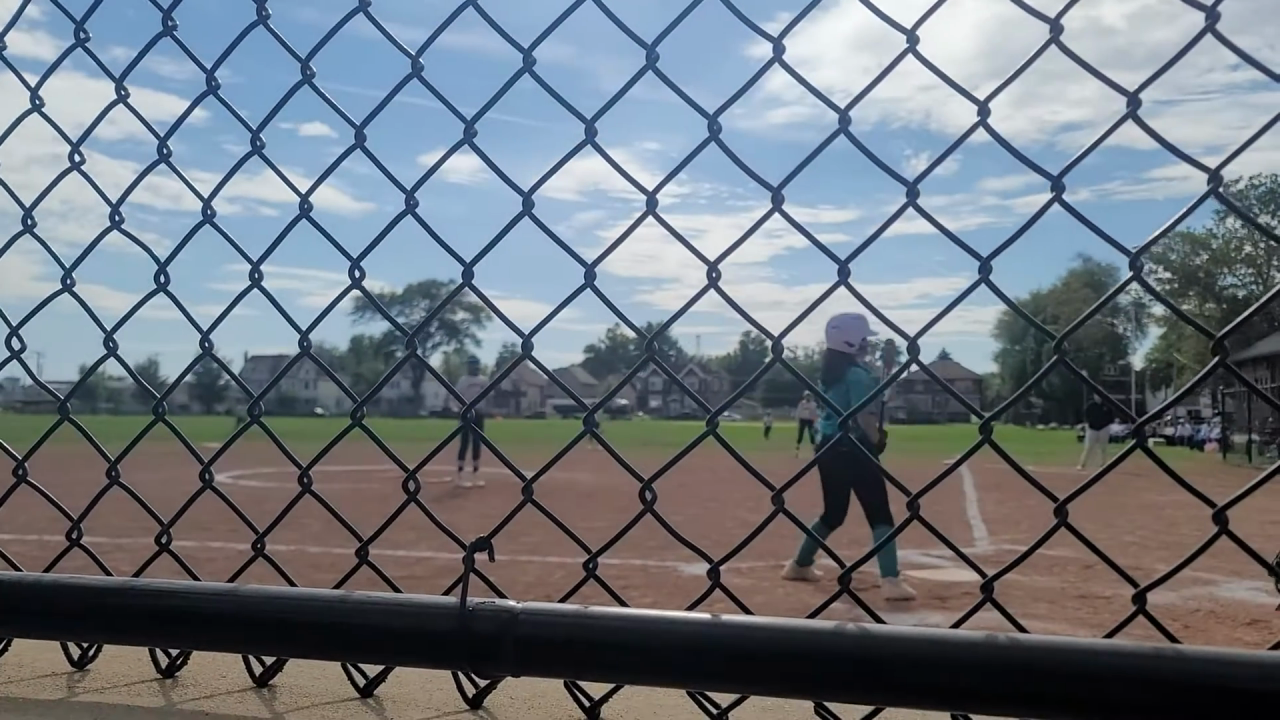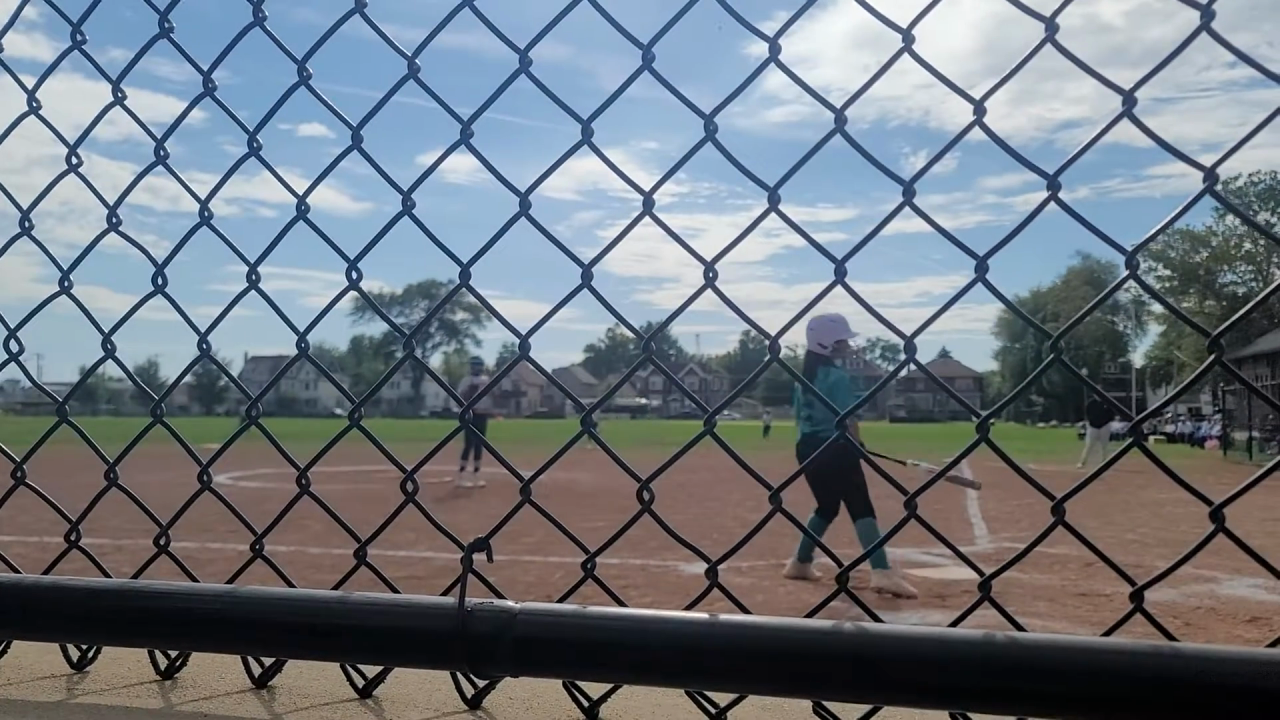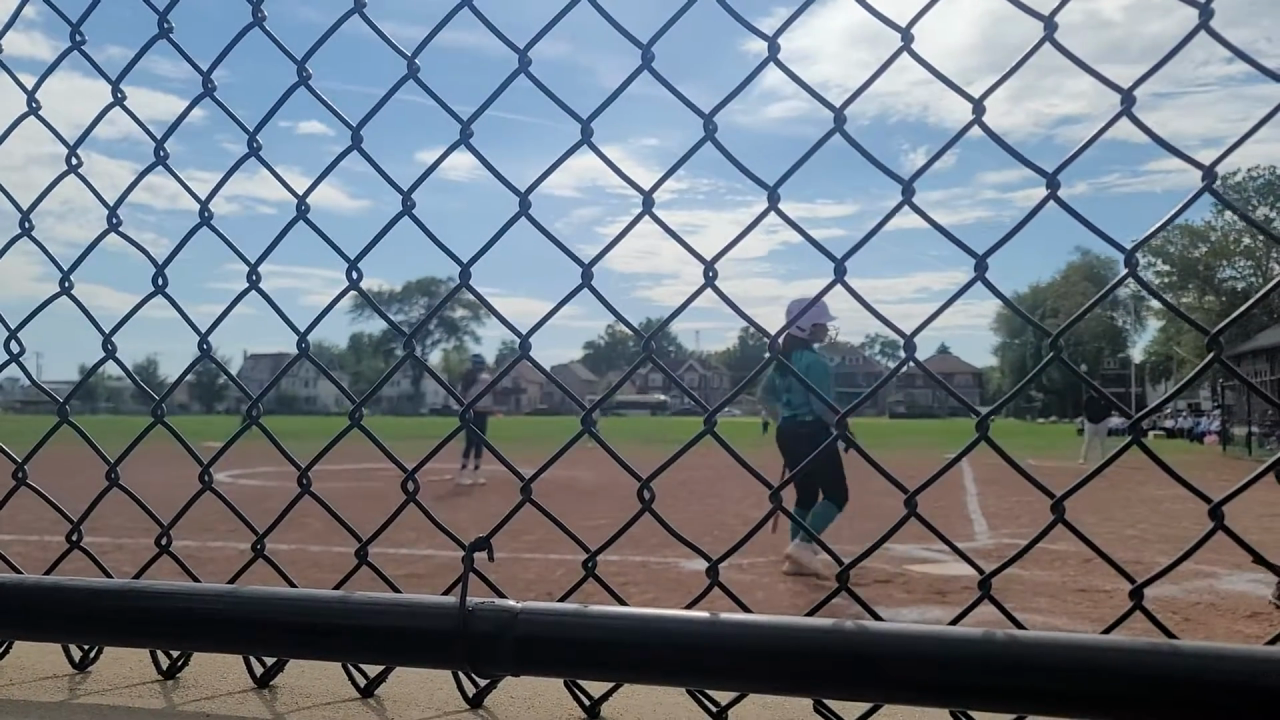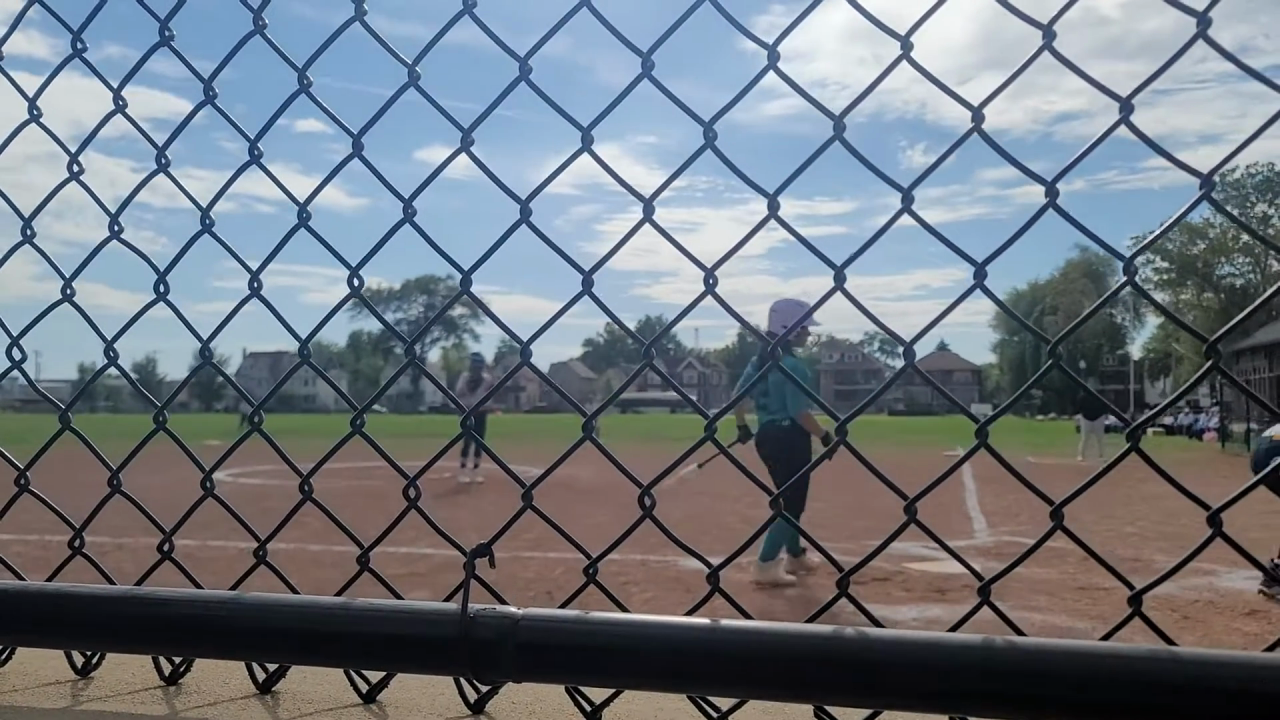
dt=0.3s
person 1, frame 1
left shoulder: (829, 374)
right shoulder: (857, 374)
right elbow: (865, 417)
left wrist: (873, 433)
right wrist: (877, 438)
left hip: (828, 449)
right hip: (853, 450)
left knee: (833, 513)
right knee: (880, 513)
left ankle: (799, 565)
right ankle: (891, 581)
person 1, frame 2
left shoulder: (804, 375)
right shoulder: (838, 377)
right elbow: (848, 421)
right wrist: (856, 446)
left hip: (807, 447)
right hip: (833, 448)
left knee: (826, 507)
right knee: (861, 509)
left ankle: (800, 563)
right ankle: (882, 573)
person 1, frame 3
left shoulder: (783, 359)
right shoulder: (815, 361)
left elbow: (765, 395)
right elbow: (823, 407)
left hip: (787, 431)
right hip: (813, 432)
left knee: (805, 495)
right knee: (835, 494)
left ankle: (798, 558)
right ankle: (803, 546)
person 1, frame 4
left shoulder: (758, 361)
right shoulder: (792, 365)
left elbow: (738, 398)
right elbow: (799, 412)
left wrist: (741, 426)
right wrist: (824, 434)
left hip: (766, 436)
right hip: (790, 437)
left knee: (790, 498)
right knee: (793, 502)
left ankle: (796, 555)
right ankle: (766, 565)
